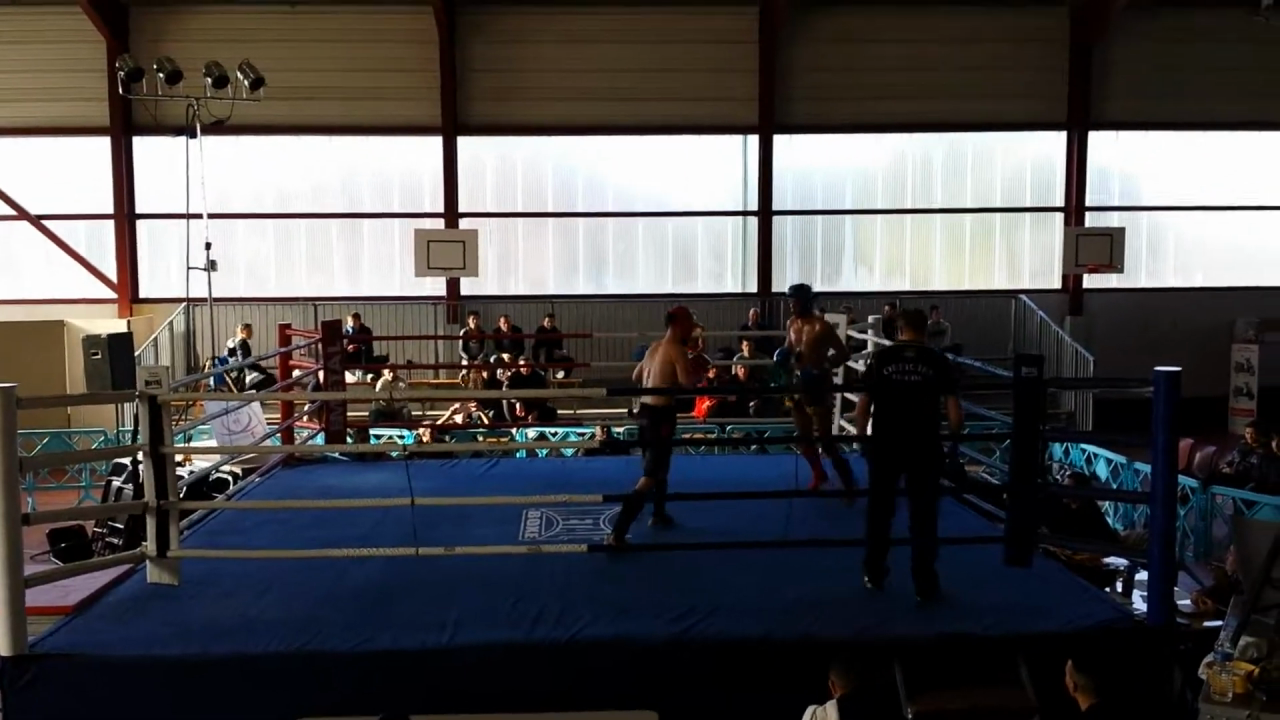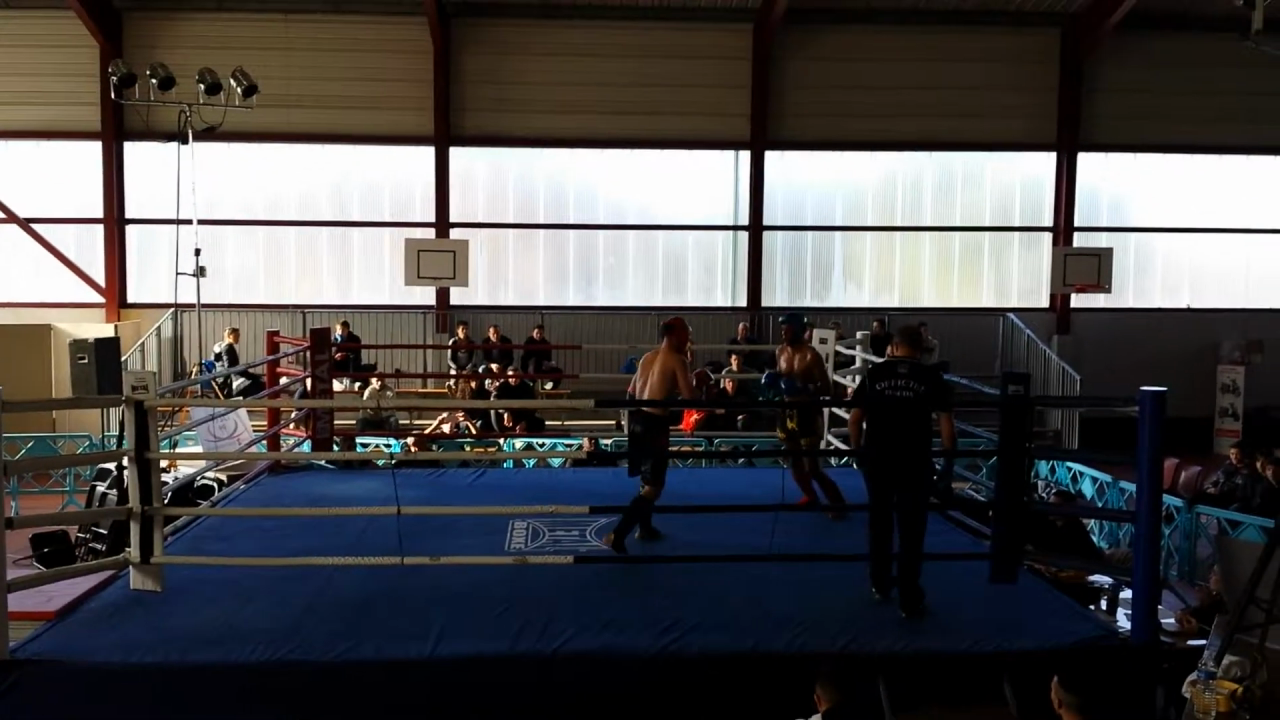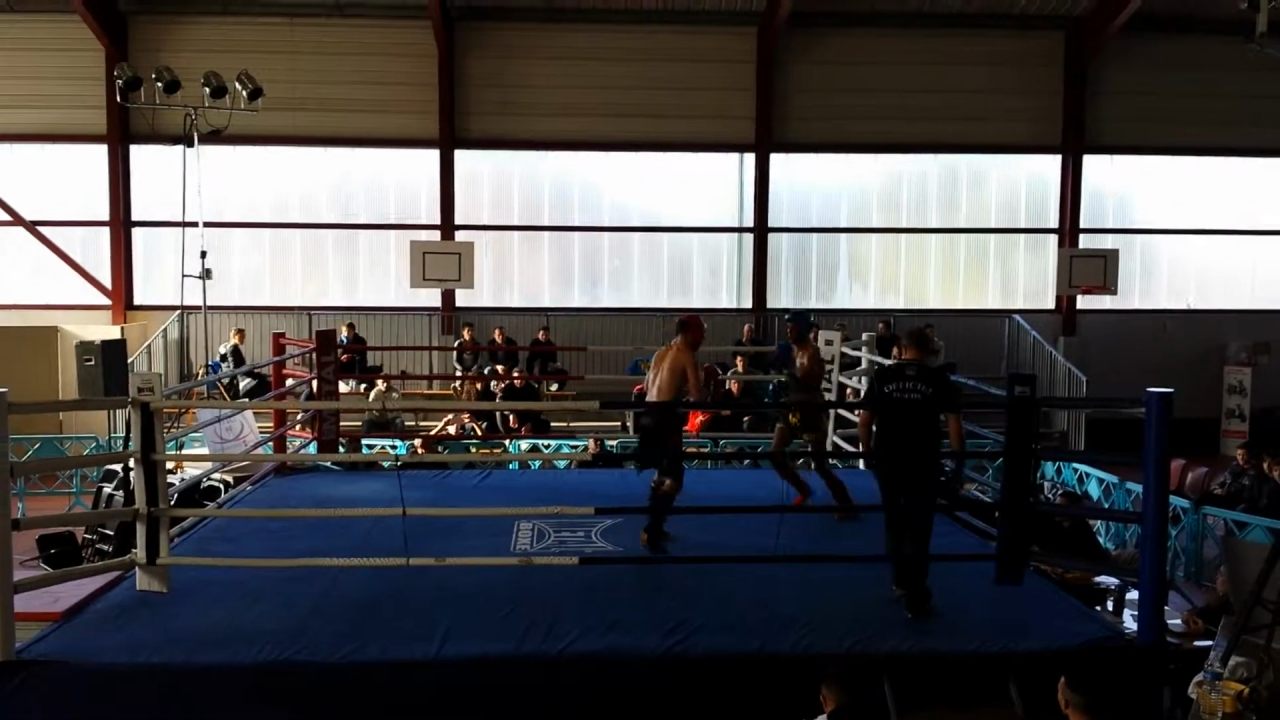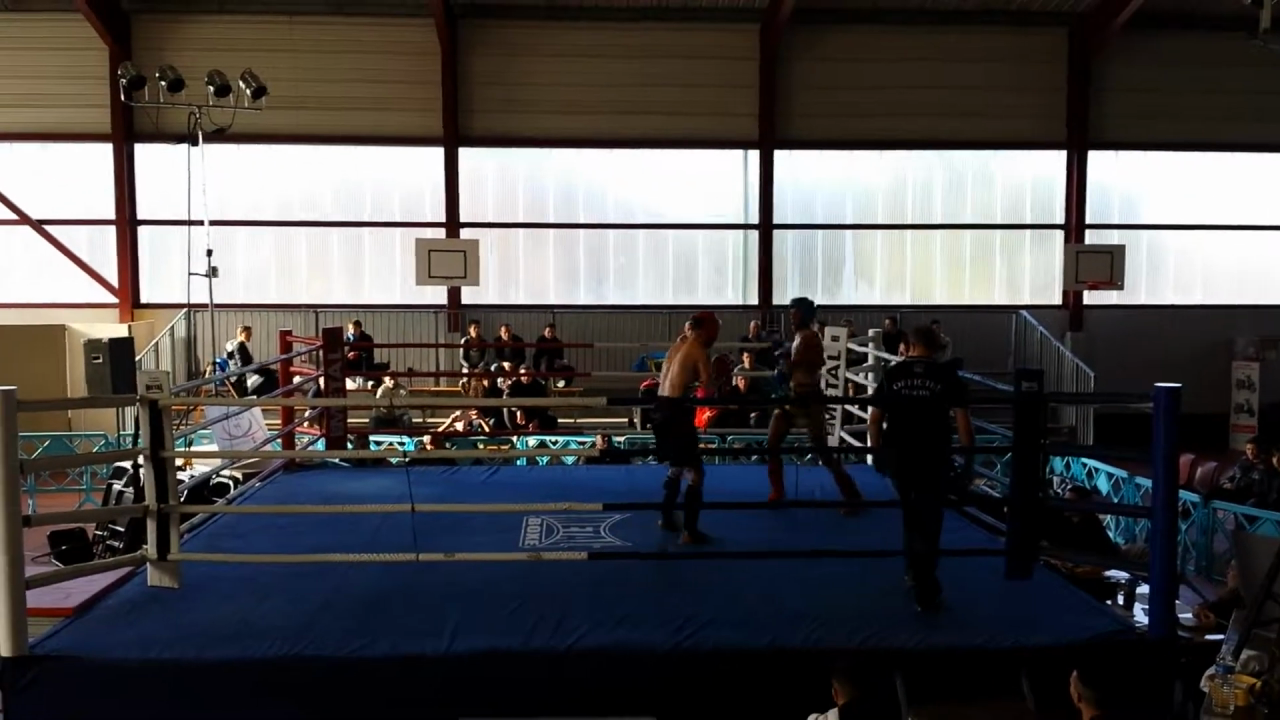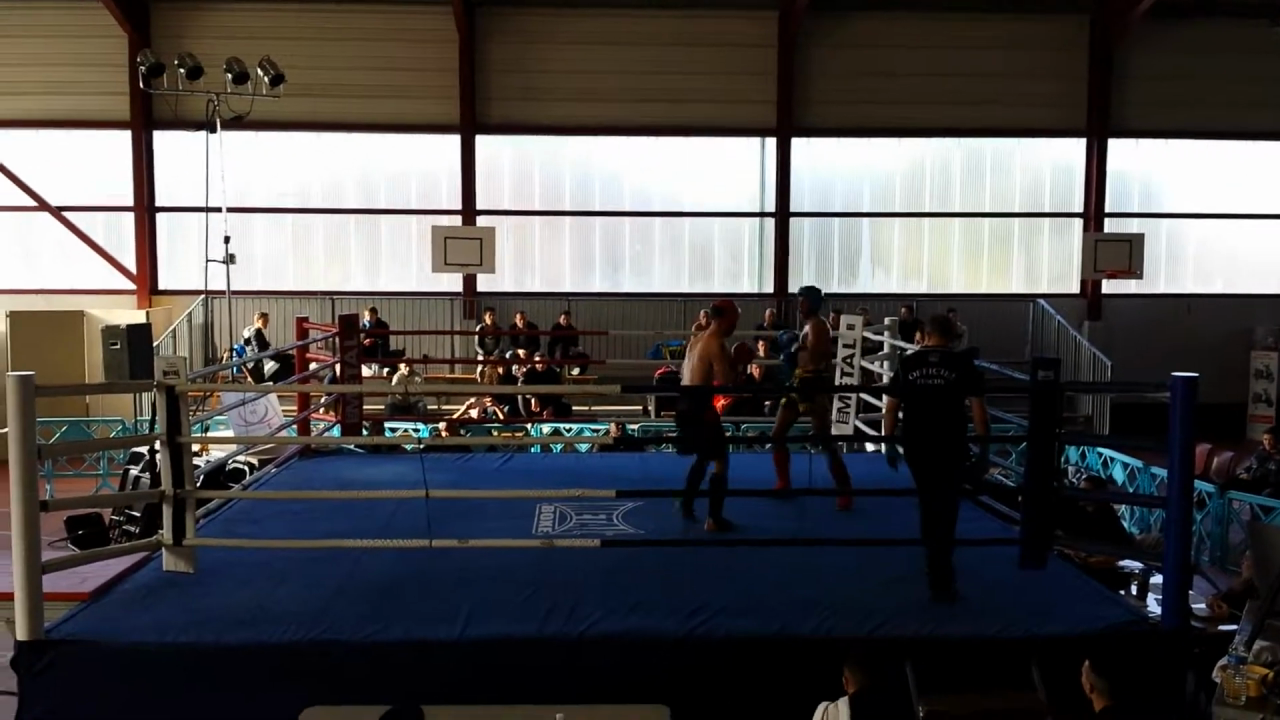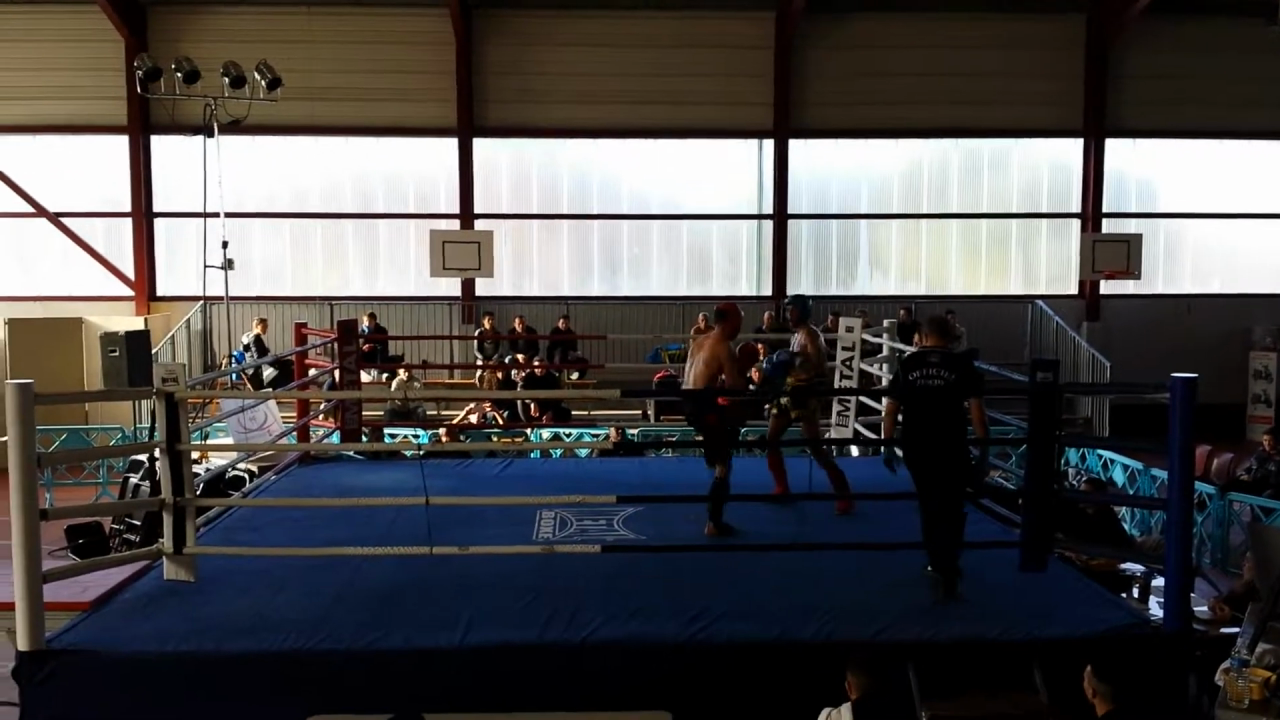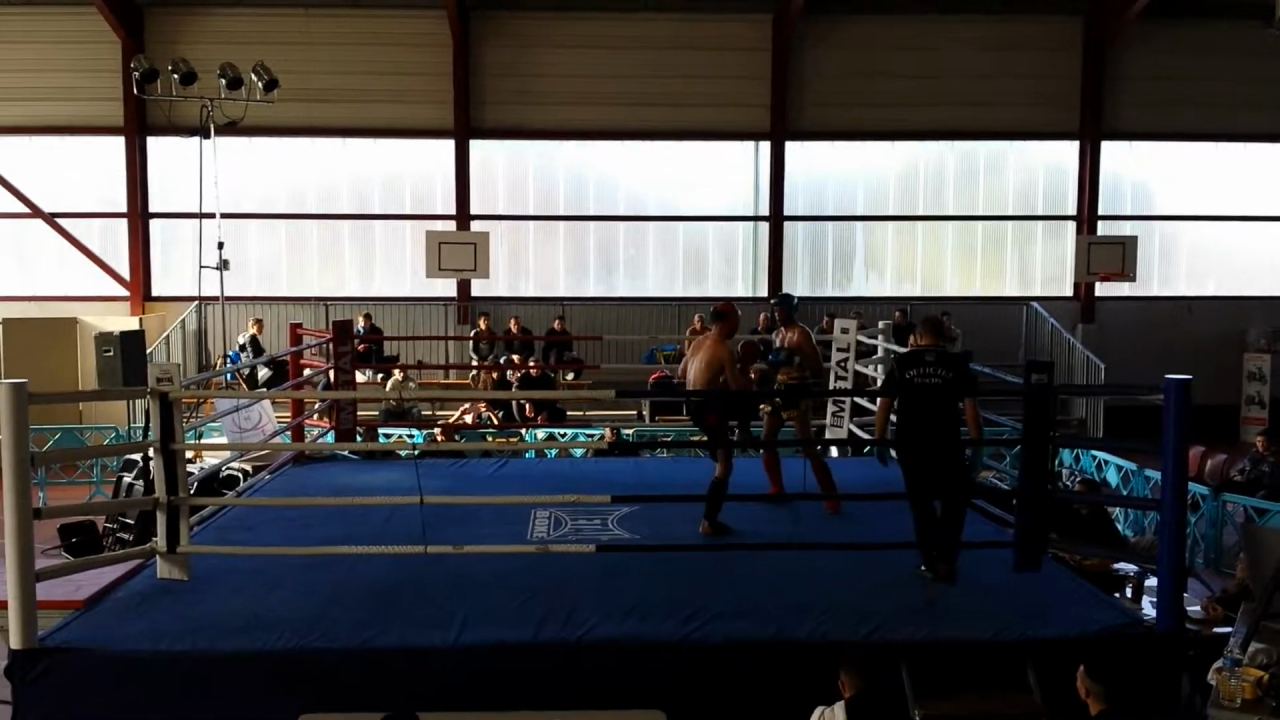
dt=0.1s
person 1, frame 1
left shoulder: (880, 358)
right shoulder: (938, 362)
left elbow: (862, 405)
right elbow: (954, 409)
left wrist: (862, 437)
right wrist: (954, 442)
left hip: (885, 445)
right hip: (924, 446)
left knee: (880, 509)
right knee: (924, 515)
left ankle: (874, 573)
right ankle: (924, 585)
person 1, frame 2
left shoulder: (874, 374)
right shoulder: (932, 378)
left elbow: (855, 419)
right elbow: (946, 426)
left wrist: (857, 451)
right wrist: (948, 461)
left hip: (877, 459)
right hip: (916, 462)
left knee: (880, 523)
right knee: (912, 530)
left ankle: (881, 584)
right ankle: (910, 600)
person 1, frame 3
left shoulder: (882, 377)
right shoulder: (939, 380)
left elbow: (865, 421)
right elbow: (954, 426)
left wrist: (869, 452)
right wrist: (959, 462)
left hip: (886, 461)
right hip: (923, 463)
left knee: (895, 521)
right knee: (918, 528)
left ankle: (901, 581)
right ankle: (916, 600)
person 1, frame 4
left shoulder: (891, 375)
right shoulder: (948, 376)
left elbow: (875, 420)
right elbow: (962, 421)
left wrist: (877, 452)
right wrist: (969, 458)
left hip: (898, 457)
right hip: (935, 459)
left knee: (911, 515)
right knee: (929, 523)
left ankle: (915, 573)
right ankle: (926, 593)
person 1, frame 5
left shoulder: (907, 364)
right shoulder: (964, 365)
left elbow: (891, 408)
right elbow: (978, 409)
left wrist: (889, 444)
right wrist: (984, 447)
left hip: (916, 446)
right hip: (951, 447)
left knee: (929, 501)
right knee: (946, 511)
left ankle: (935, 562)
right ankle: (940, 582)
person 1, frame 6
left shoulder: (906, 365)
right shoulder: (963, 366)
left elbow: (891, 410)
right elbow: (976, 411)
left wrist: (888, 446)
right wrist: (983, 450)
left hip: (915, 447)
right hip: (951, 448)
left knee: (929, 505)
right knee: (951, 510)
left ankle: (938, 564)
right ankle: (947, 572)
person 1, frame 7
left shoulder: (902, 363)
right shoulder: (957, 365)
left elbow: (884, 406)
right elbow: (971, 410)
left wrist: (880, 442)
right wrist: (977, 448)
left hip: (910, 445)
right hip: (947, 445)
left knee: (921, 503)
right knee: (954, 503)
left ankle: (930, 563)
right ankle: (945, 560)
person 2, frame 1
left shoulder: (655, 348)
right shoulder: (678, 350)
left elbow: (637, 376)
right elbow: (688, 386)
right wrist: (698, 375)
left hip: (646, 412)
right hip: (660, 415)
left knee: (661, 468)
right knee: (651, 479)
left ankle: (658, 514)
person 2, frame 2
left shoulder: (647, 358)
right shoulder: (677, 359)
left elbow: (632, 392)
right elbow: (690, 397)
right wrist: (696, 384)
left hip: (637, 419)
right hip: (655, 424)
left knee: (650, 478)
right knee: (653, 486)
left ankle: (645, 527)
person 2, frame 3
left shoulder: (662, 353)
right shoulder: (688, 356)
right elbow: (697, 396)
left hip: (648, 414)
right hip: (665, 416)
left knee: (662, 473)
right knee: (674, 479)
left ankle: (655, 526)
person 2, frame 4
left shoulder: (677, 347)
right shoulder: (700, 352)
right elbow: (708, 389)
left hip: (660, 407)
right hip: (676, 410)
left knee: (677, 465)
right knee: (696, 471)
left ankle: (667, 517)
person 2, frame 5
left shoulder: (697, 339)
right shoulder: (717, 344)
right elbow: (724, 381)
right wrist: (736, 369)
left hip: (685, 400)
right hip: (699, 402)
left knee: (704, 456)
right knee: (720, 461)
left ankle: (687, 502)
person 2, frame 6
left shoulder: (698, 341)
right shoulder: (724, 348)
right elbow: (735, 385)
right wrist: (742, 373)
left hip: (689, 401)
right hip: (703, 405)
left knee: (731, 423)
right knee: (724, 465)
person 2, frame 7
left shoulder: (697, 342)
right shoulder: (724, 350)
left elbow: (682, 374)
right elbow: (738, 386)
right wrist: (741, 373)
left hip: (695, 402)
right hip: (706, 406)
right knee: (724, 464)
person 3, frame 1
left shoulder: (822, 327)
right shoulder: (791, 324)
left elbow: (843, 354)
left wrist: (822, 370)
right wrist: (784, 358)
left hip: (819, 387)
right hip: (799, 385)
left knee: (825, 442)
right knee: (803, 439)
left ankle: (849, 485)
right ankle: (819, 476)
person 3, frame 2
left shoulder: (812, 356)
right shoulder: (781, 351)
left elbow: (826, 388)
left wrist: (806, 390)
right wrist: (773, 382)
left hip: (808, 414)
right hip: (788, 411)
left knee: (812, 468)
right knee: (793, 459)
left ankle: (839, 505)
right ankle: (809, 495)
person 3, frame 3
left shoulder: (811, 353)
right shoulder: (794, 349)
left elbow: (807, 385)
left wrist: (790, 370)
left hip: (811, 412)
right hip: (793, 408)
left knee: (819, 465)
right knee: (776, 455)
left ankle: (846, 505)
right ankle: (804, 490)
person 3, frame 4
left shoulder: (808, 338)
right shoulder: (802, 336)
left elbow: (792, 364)
left hip: (809, 398)
right hip: (793, 397)
left knee: (823, 452)
right knee: (771, 446)
left ankle: (852, 496)
right ankle: (777, 493)
person 3, frame 5
left shoulder: (817, 325)
right shoulder: (810, 325)
left elbow: (817, 356)
left wrist: (791, 348)
right wrist: (793, 357)
left hip: (814, 387)
right hip: (799, 385)
left knee: (825, 442)
right knee: (777, 436)
left ankle: (845, 492)
right ankle: (783, 483)
person 3, frame 6
left shoulder: (810, 334)
right shoulder: (797, 335)
left elbow: (818, 365)
left wrist: (794, 359)
right wrist: (779, 366)
left hip: (806, 394)
right hip: (789, 393)
left knee: (816, 447)
right knee: (770, 441)
left ankle: (844, 496)
right ankle: (782, 488)
person 3, frame 7
left shoulder: (802, 333)
right shoulder: (777, 334)
left elbow: (818, 366)
left wrist: (792, 359)
right wrist: (769, 360)
left hip: (797, 392)
right hip: (778, 391)
left knee: (806, 444)
right knee: (767, 442)
left ankle: (830, 495)
right ankle: (777, 489)
